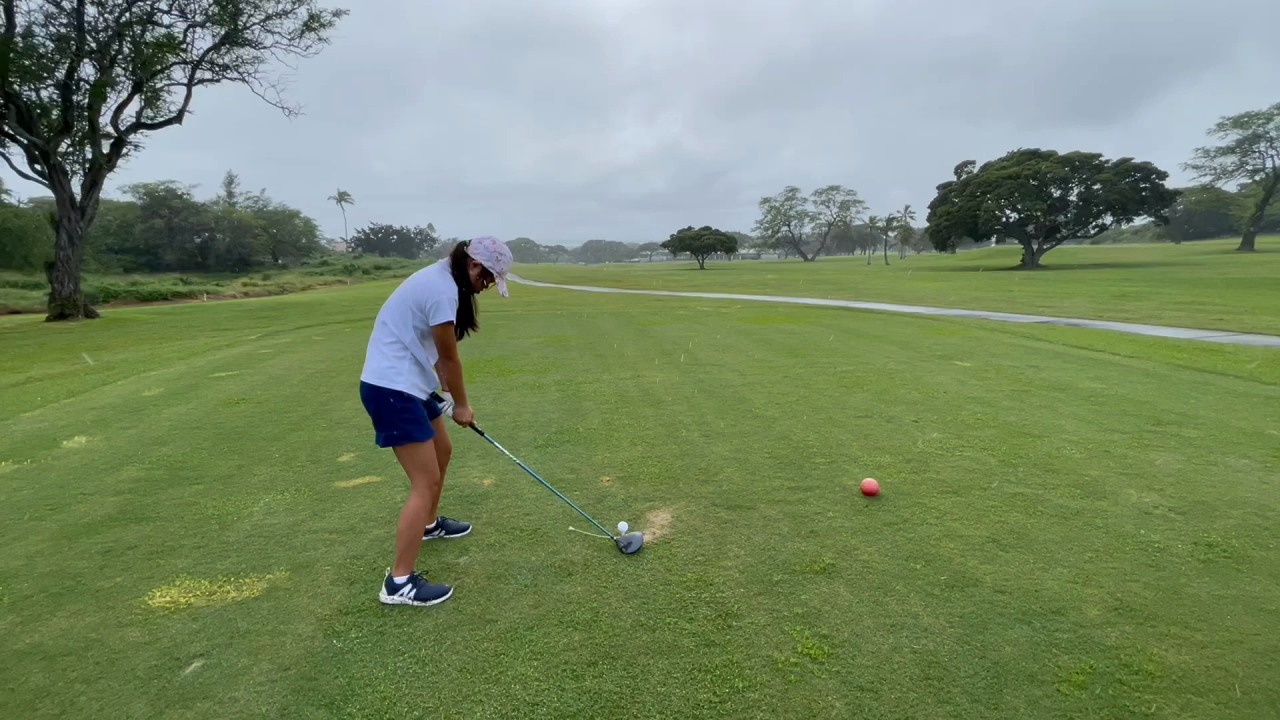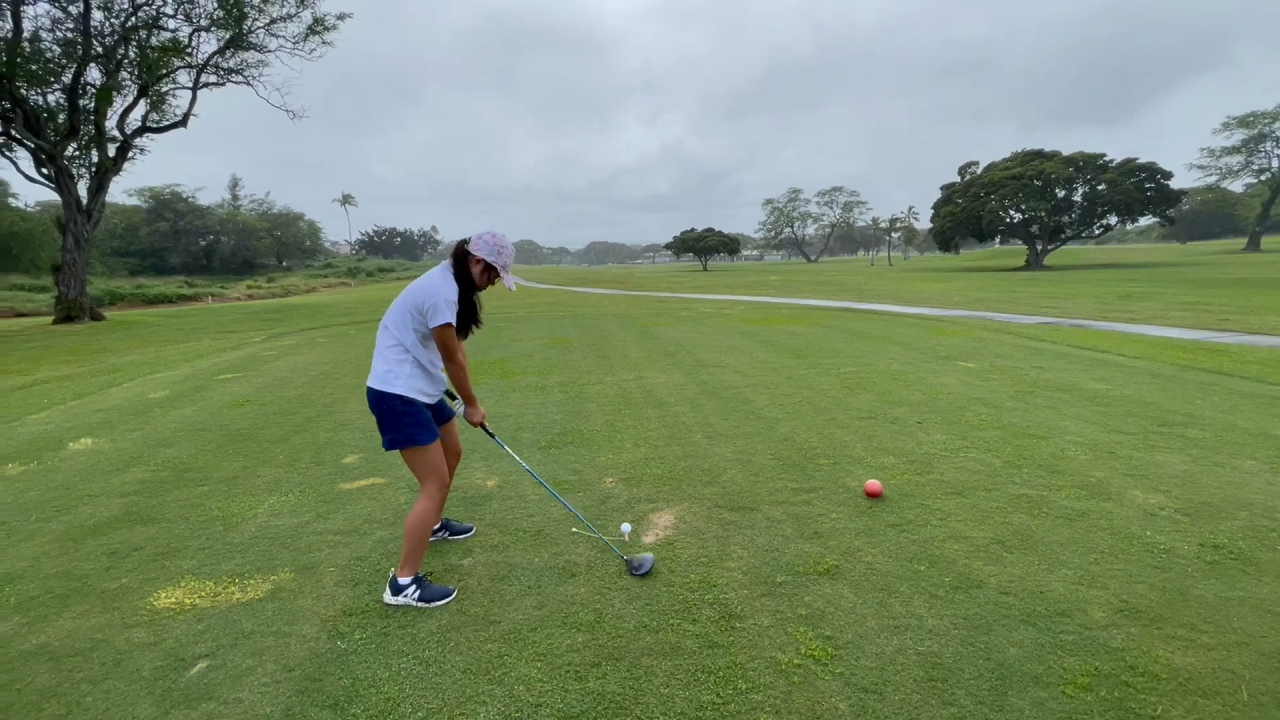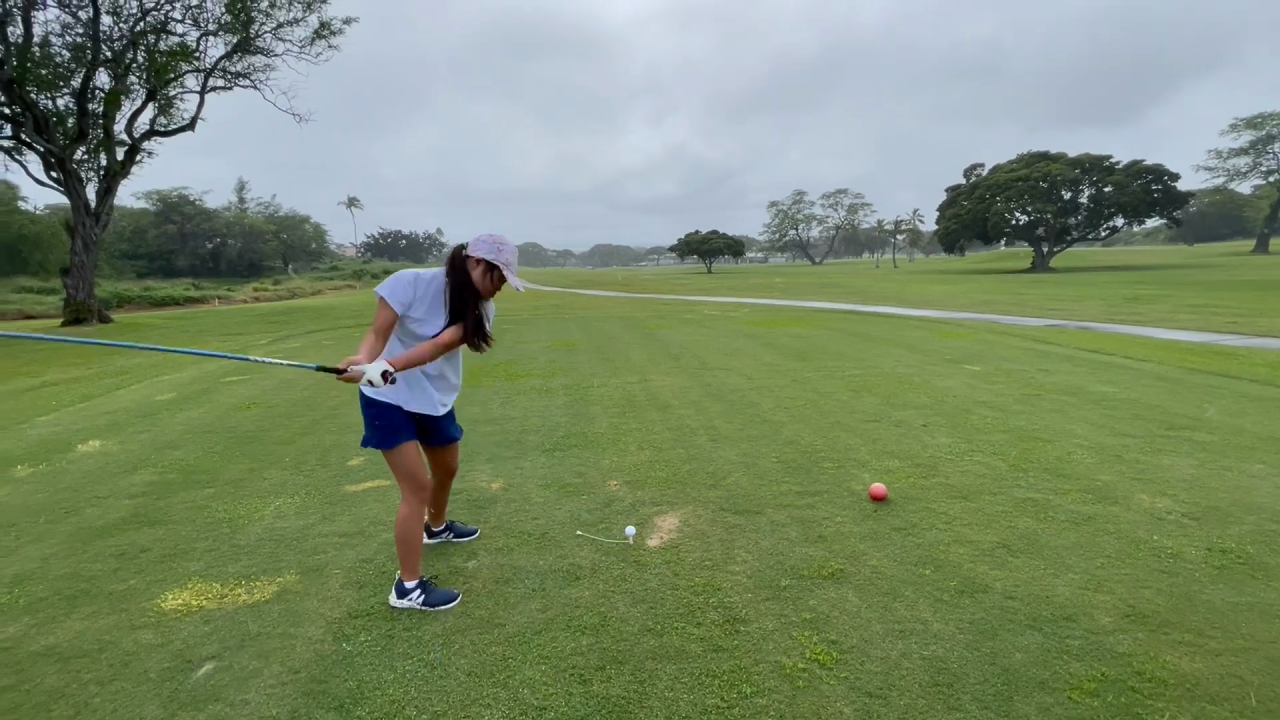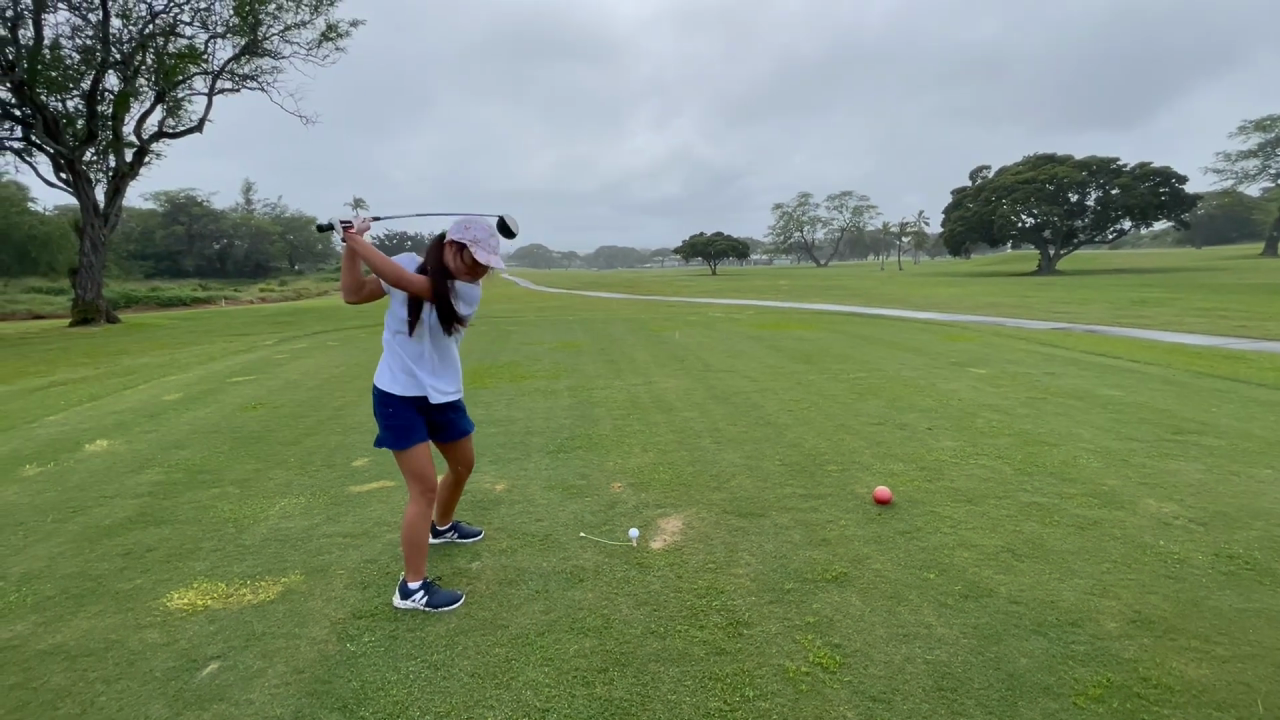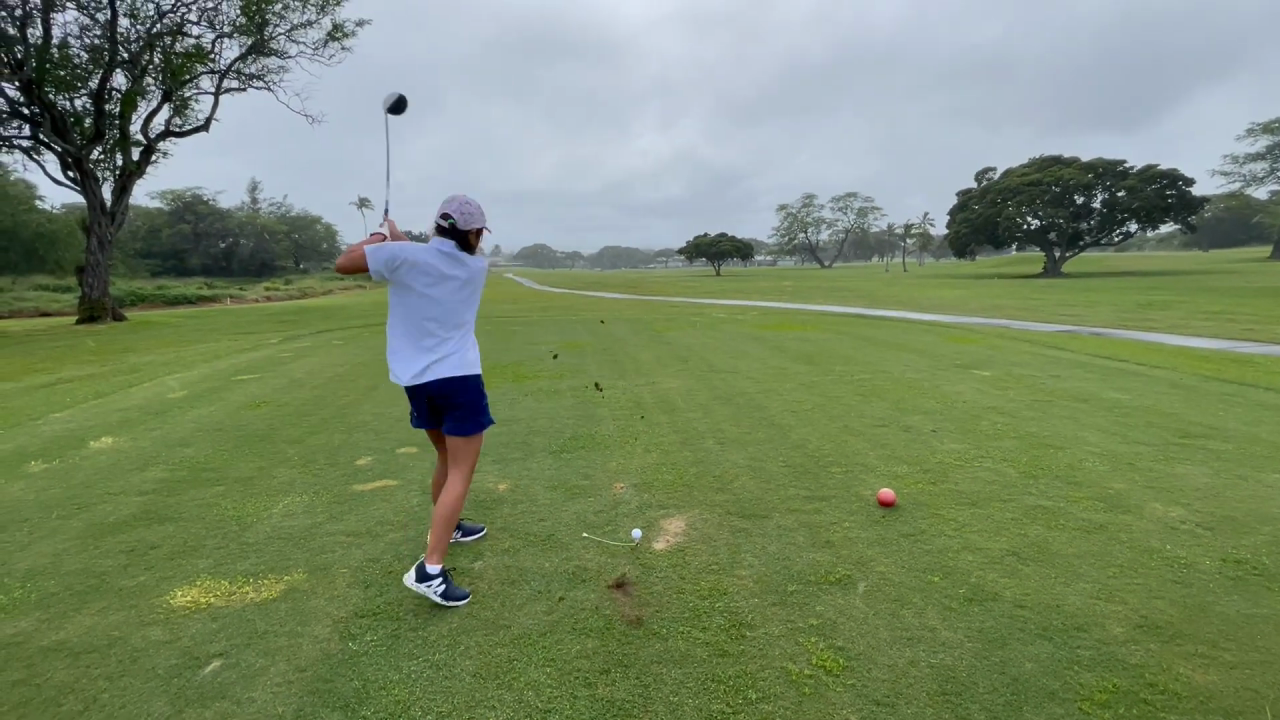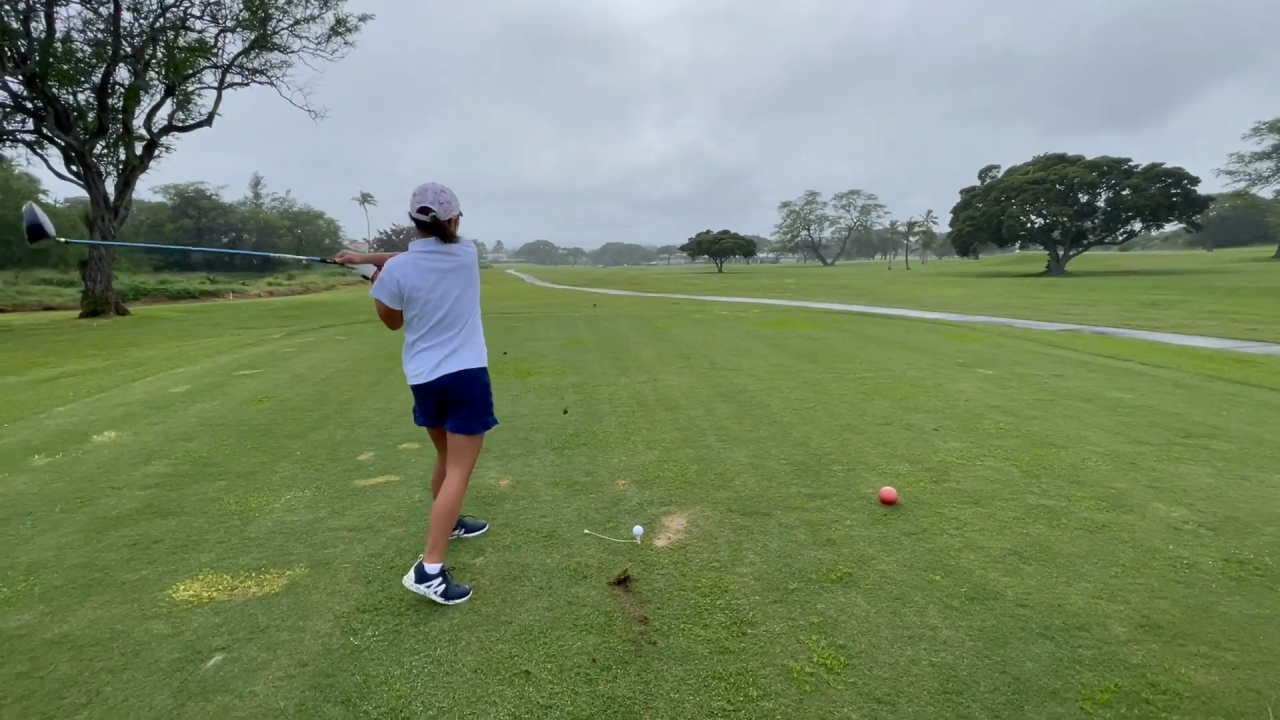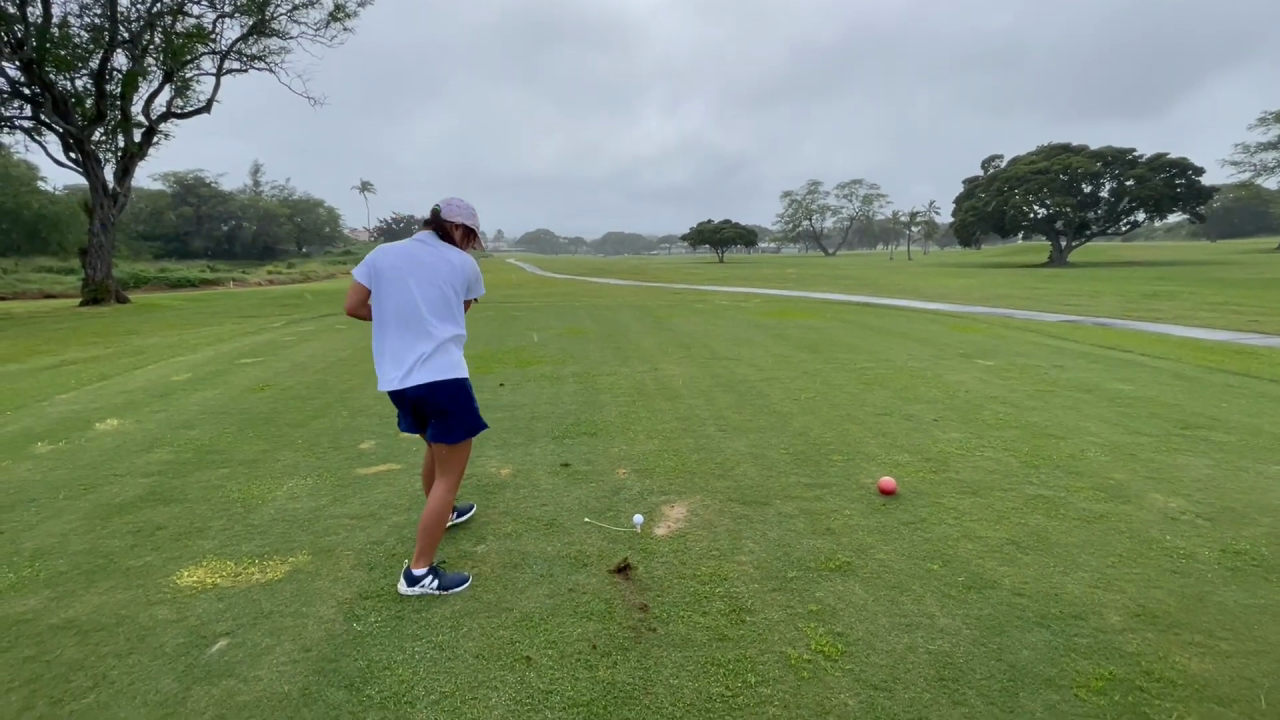
dt=0.5s
person 1, frame 1
left shoulder: (442, 278)
right shoulder: (443, 291)
right elbow: (450, 357)
left wrist: (446, 392)
right wrist: (462, 404)
left hip: (409, 383)
right hip: (391, 390)
left knee: (441, 451)
right knee: (425, 481)
left ankle: (430, 523)
right ankle: (399, 582)
person 1, frame 2
left shoulder: (450, 282)
right shoulder: (442, 293)
left elbow: (455, 350)
right elbow: (453, 360)
left wrist: (462, 398)
right wrist: (472, 404)
left hip: (421, 389)
right hip: (398, 394)
left knee: (451, 454)
right knee: (435, 483)
left ankle: (434, 525)
right ankle: (403, 583)
person 1, frame 3
left shoulder: (481, 309)
right shoulder: (411, 282)
left elbow: (439, 345)
right elbow: (379, 332)
left wrist: (387, 369)
right wrist: (364, 361)
left hip: (436, 402)
right hip: (385, 399)
left knee: (446, 470)
right knee: (416, 488)
left ankle: (435, 527)
right ankle: (409, 587)
person 1, frame 4
left shoulder: (467, 290)
right shoulder: (409, 262)
left elbow: (400, 280)
right elbow: (353, 294)
left wrist: (359, 241)
right wrist: (352, 244)
left hip: (443, 395)
right hip: (397, 395)
left knee: (463, 465)
right knee: (424, 488)
left ankle: (441, 525)
right ankle: (412, 587)
person 1, frame 5
left shoulder: (404, 255)
right shoulder: (477, 267)
left elbow: (342, 264)
left wrist: (381, 240)
right wrist: (398, 238)
left hip: (416, 380)
right hip: (460, 378)
left knee: (447, 456)
right knee: (460, 473)
left ankle: (446, 525)
right ankle: (429, 569)
person 1, frame 6
left shoulder: (395, 271)
right shoulder: (467, 254)
left elbow: (392, 322)
right wrist: (370, 257)
left hip: (423, 379)
right hip: (467, 375)
left knee: (447, 455)
right knee: (459, 471)
left ankle: (447, 522)
right ankle: (428, 568)
person 1, frame 7
left shoulder: (382, 254)
right shoulder: (464, 265)
left elbow: (354, 306)
left hip: (398, 381)
right hip: (444, 378)
left knee: (438, 451)
right knee: (449, 473)
left ankle: (440, 512)
right ankle: (418, 572)
